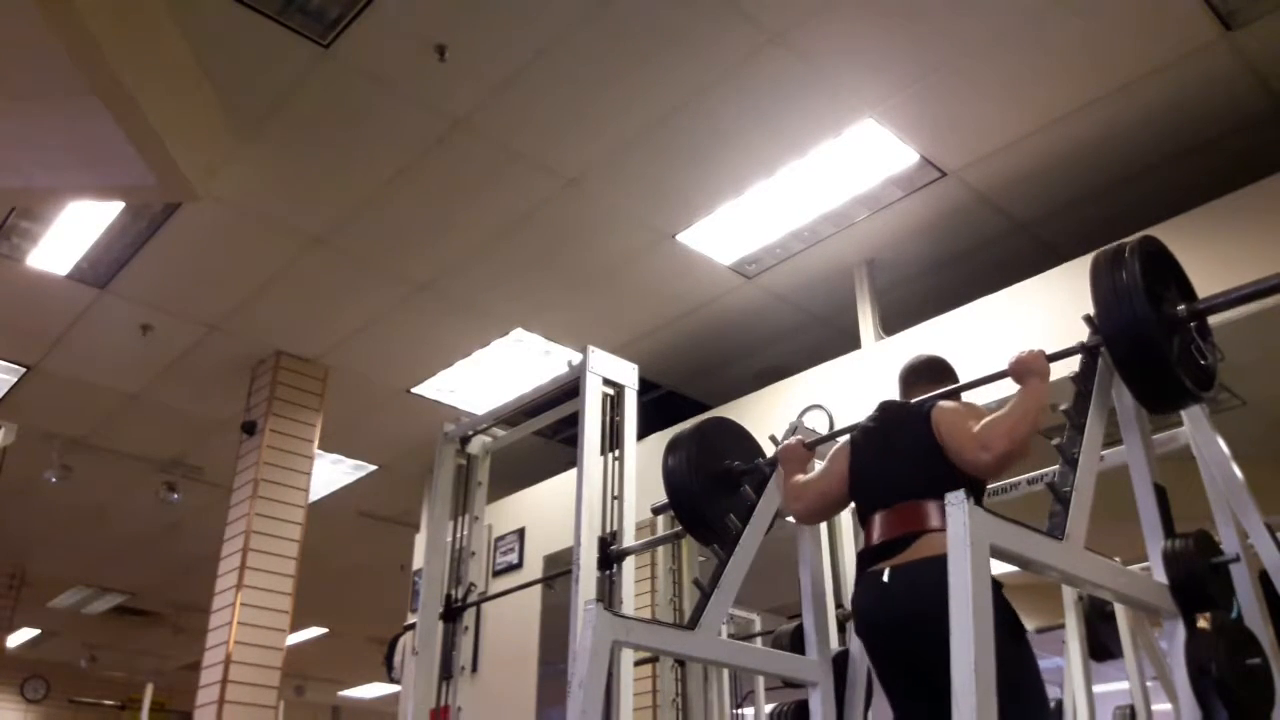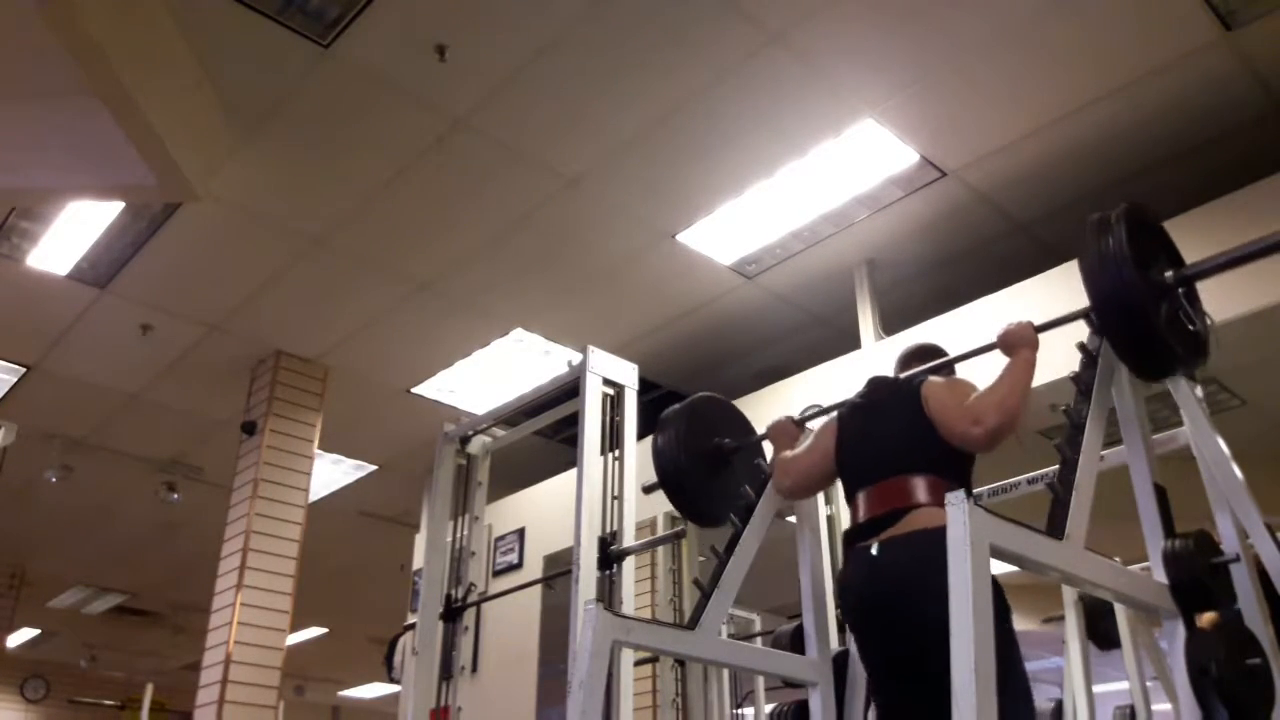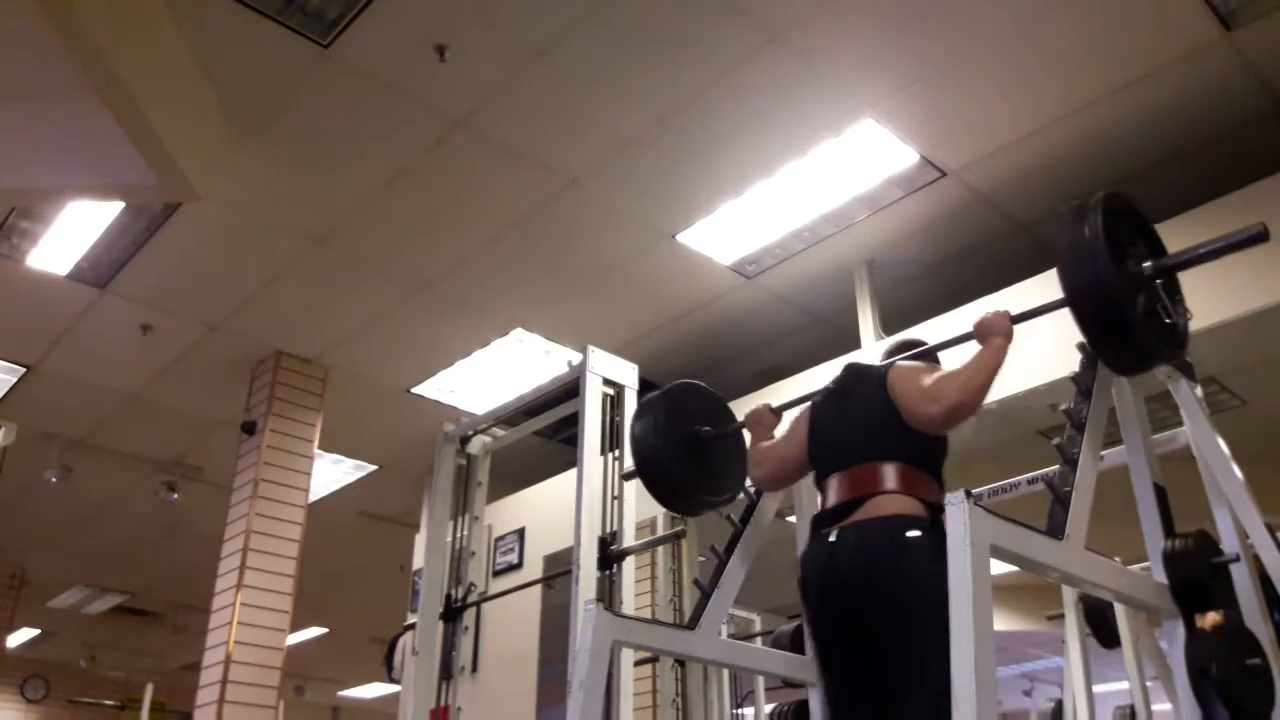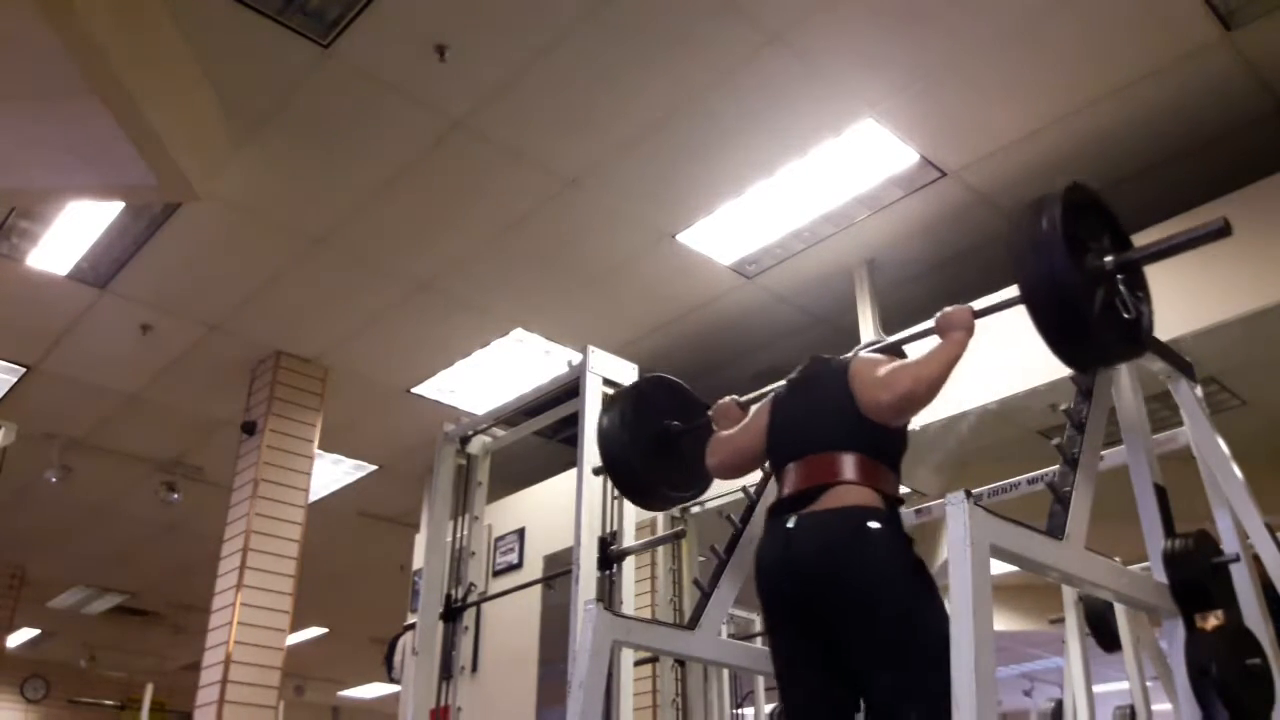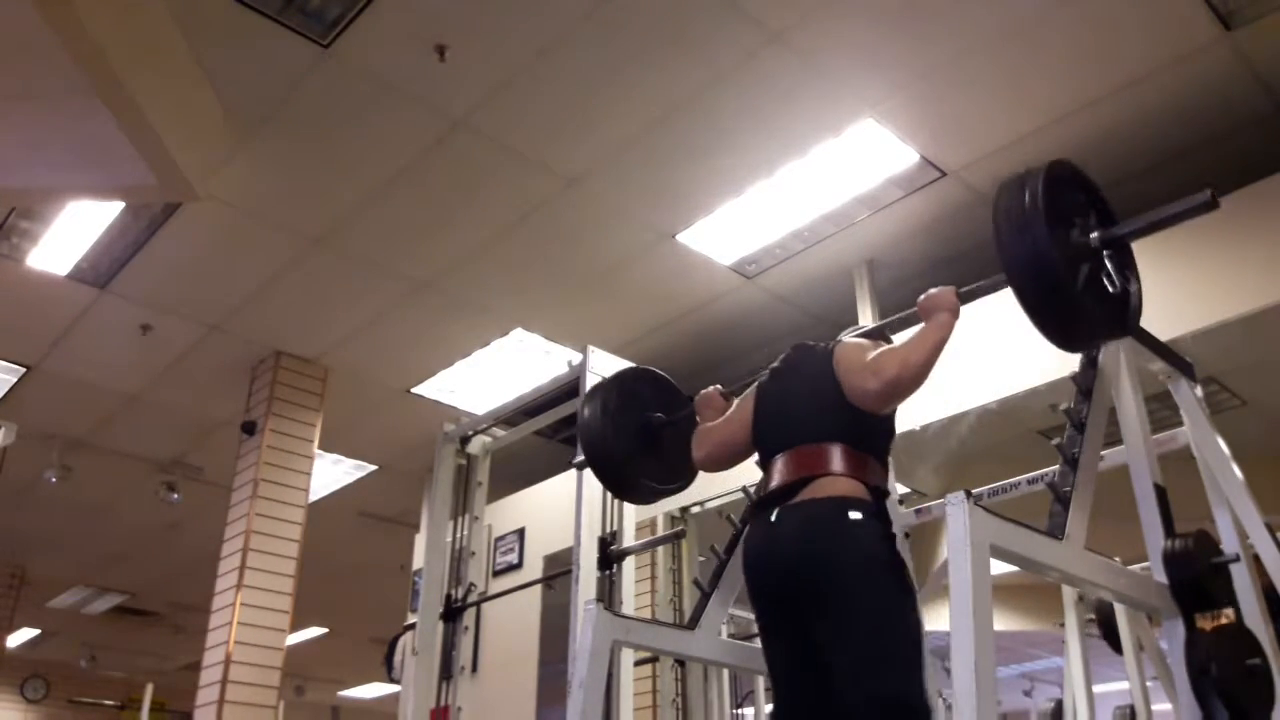
dt=0.3s
person 1, frame 1
left shoulder: (859, 441)
right shoulder: (951, 415)
left elbow: (803, 504)
right elbow: (992, 451)
left wrist: (794, 465)
right wrist: (1033, 382)
left hip: (876, 601)
right hip: (942, 586)
person 1, frame 2
left shoulder: (848, 417)
right shoulder: (941, 391)
left elbow: (790, 481)
right elbow: (984, 425)
left wrist: (784, 444)
right wrist: (1022, 354)
left hip: (861, 576)
right hip: (928, 559)
person 1, frame 3
left shoulder: (824, 404)
right shoulder: (913, 375)
left elbow: (764, 470)
right elbow: (942, 404)
left wrist: (762, 431)
right wrist: (995, 341)
left hip: (824, 562)
right hip: (895, 549)
person 1, frame 4
left shoulder: (788, 395)
right shoulder: (872, 368)
left elbow: (721, 459)
right elbow: (897, 394)
left wrist: (727, 423)
right wrist: (955, 336)
left hip: (781, 554)
right hip: (852, 537)
person 1, frame 5
left shoulder: (774, 383)
right shoulder: (856, 354)
left elbow: (707, 452)
right elbow: (885, 378)
left wrist: (711, 414)
right wrist: (941, 317)
left hip: (768, 544)
right hip: (838, 530)
